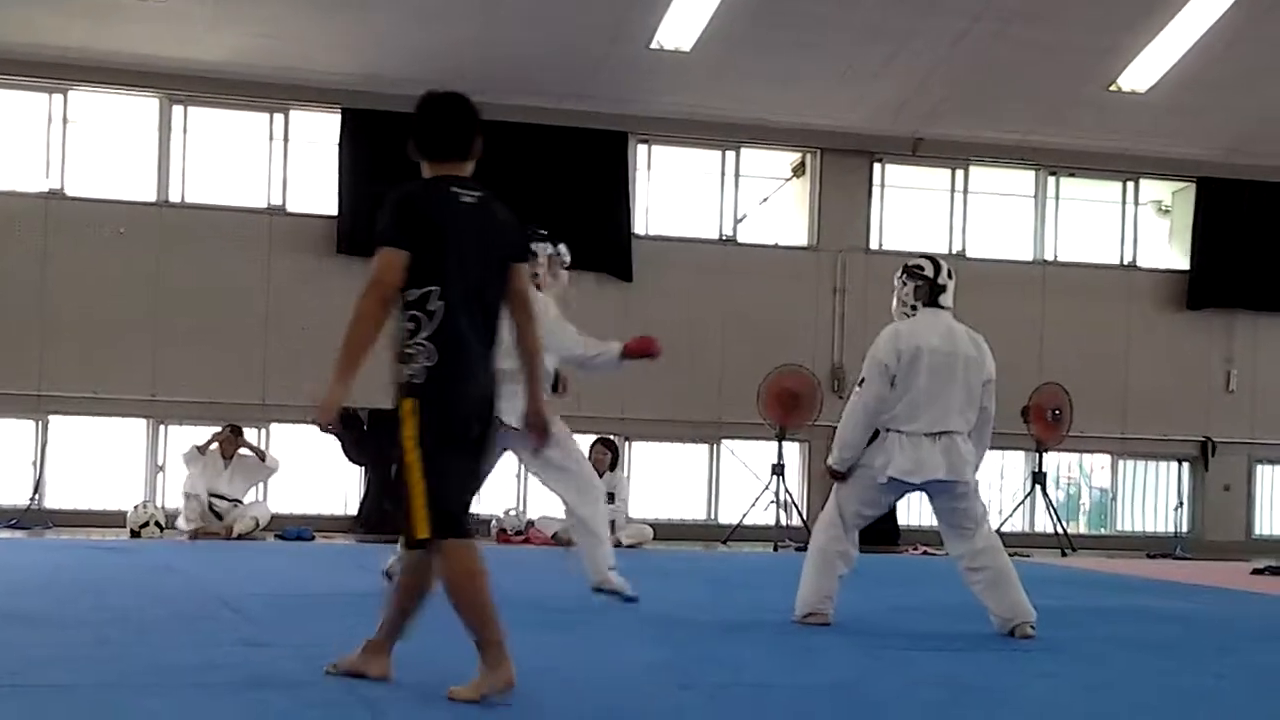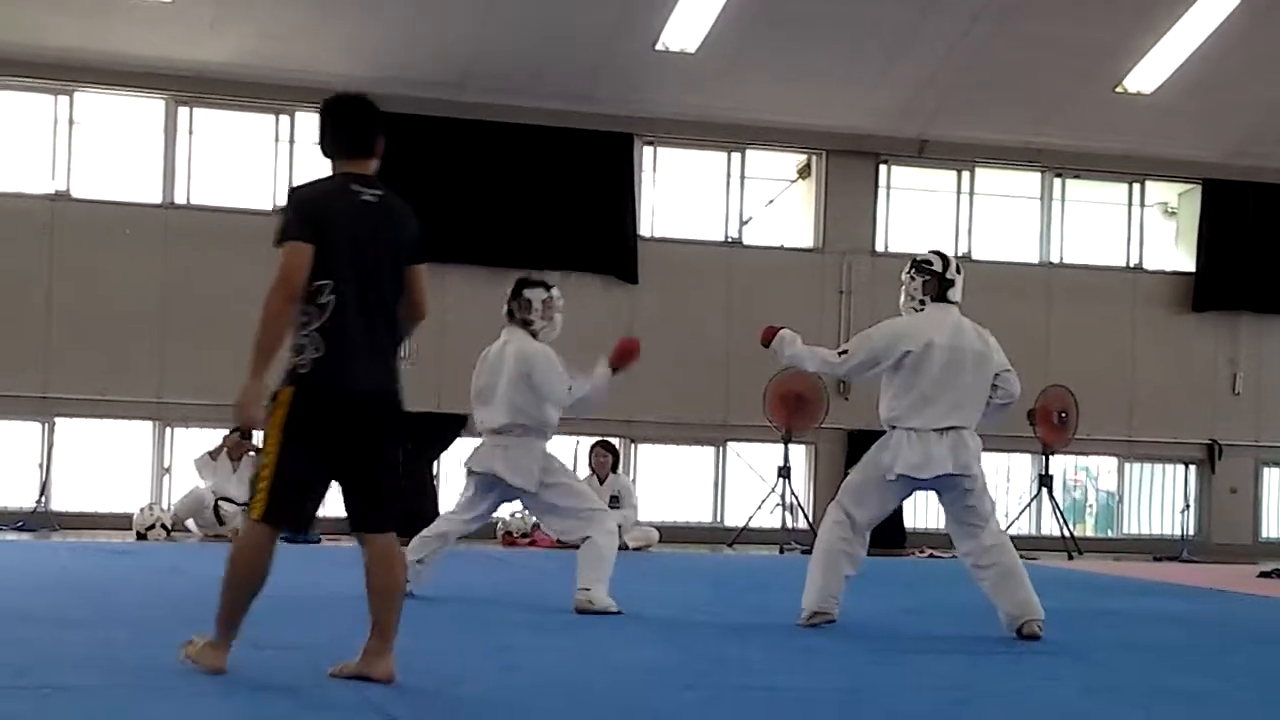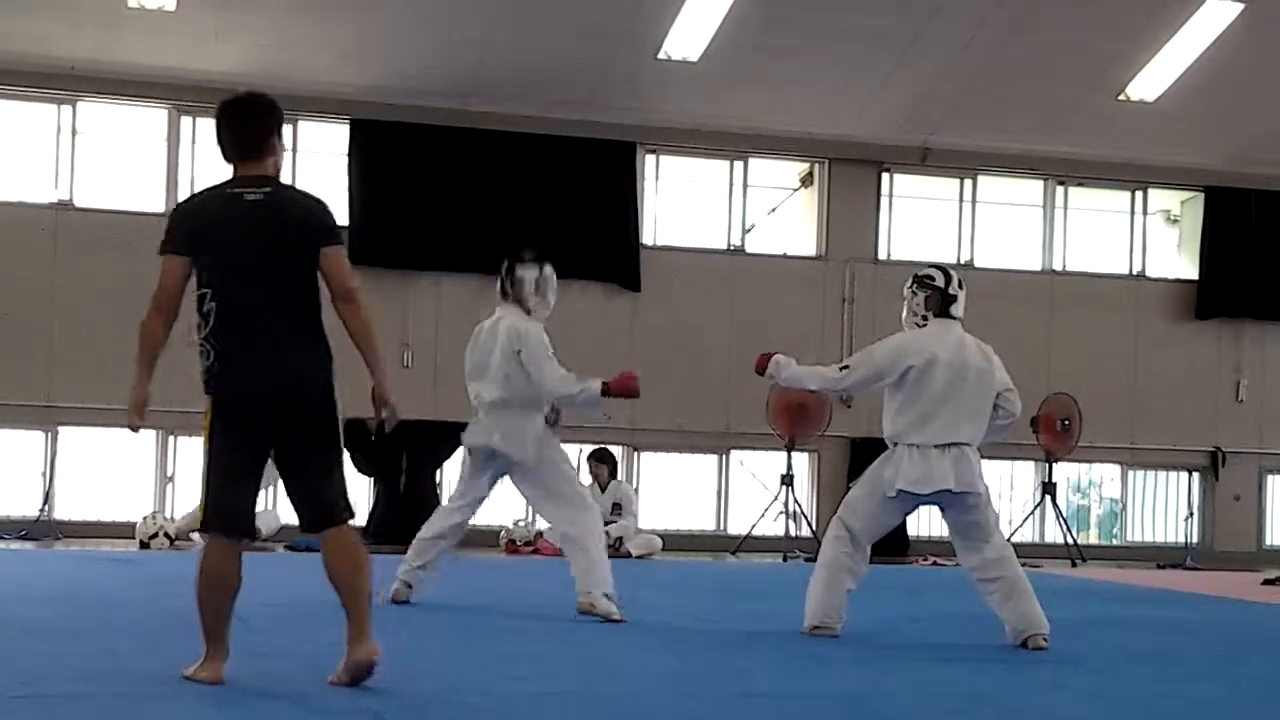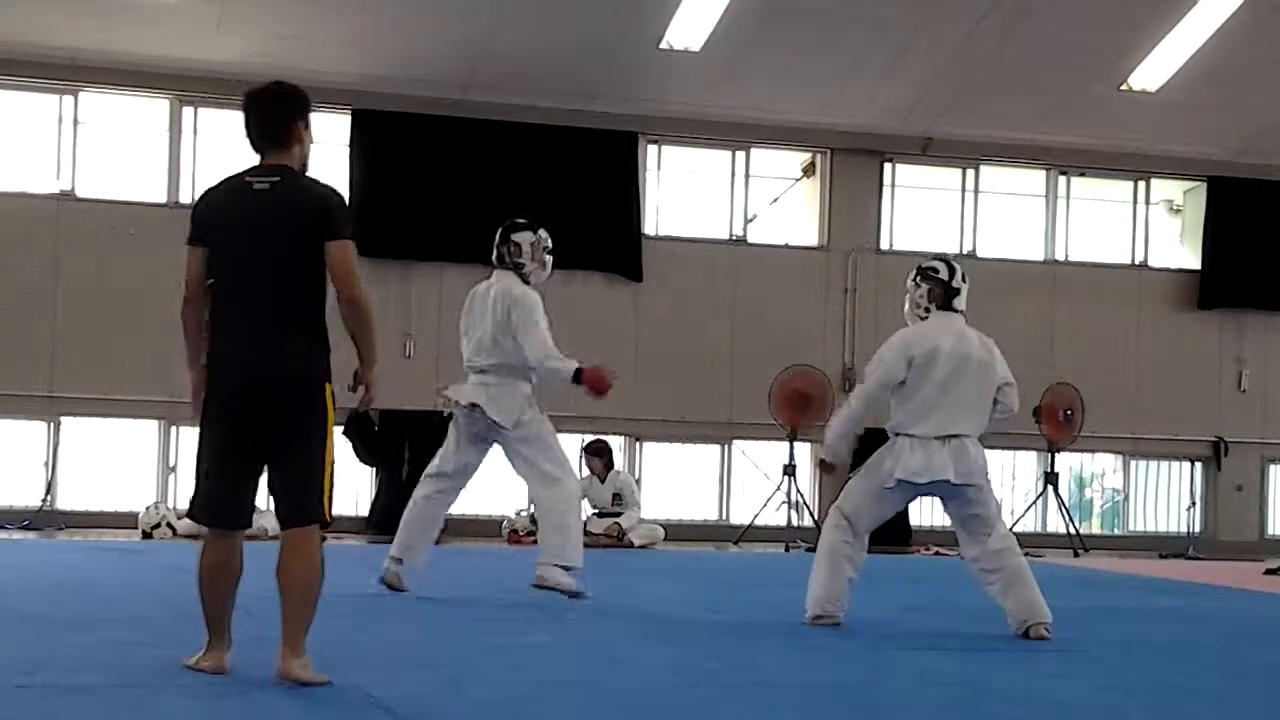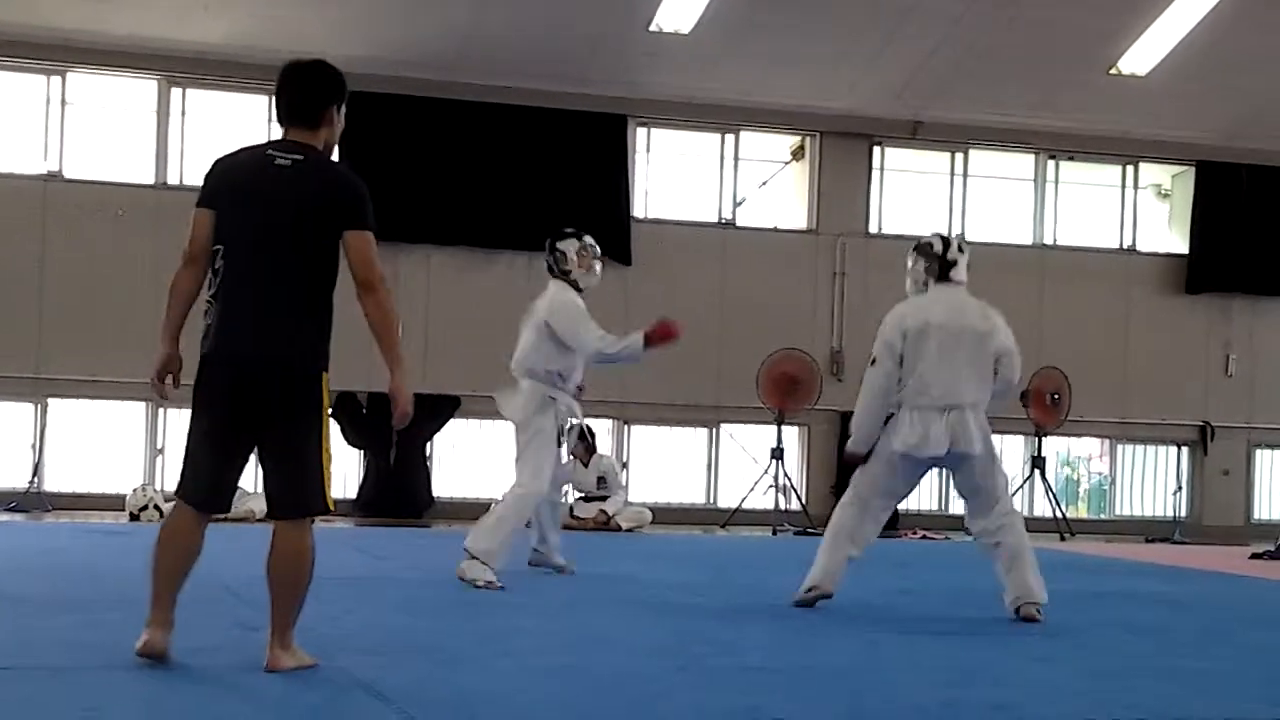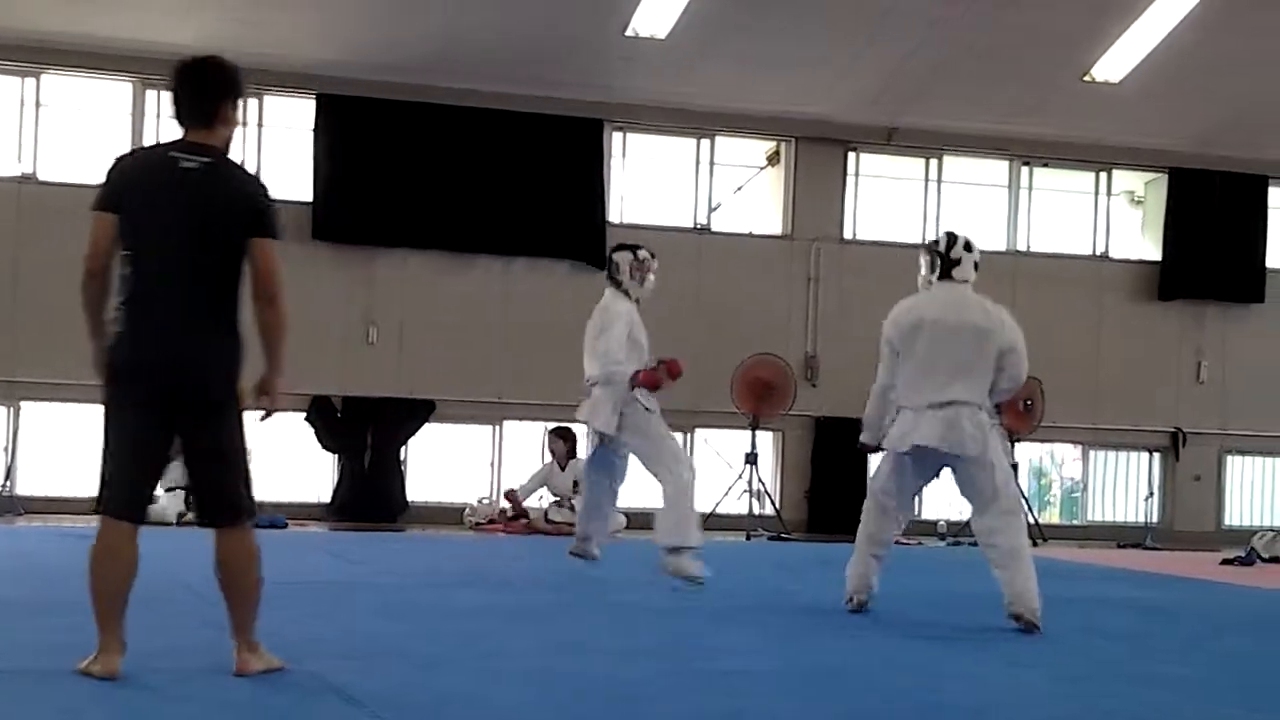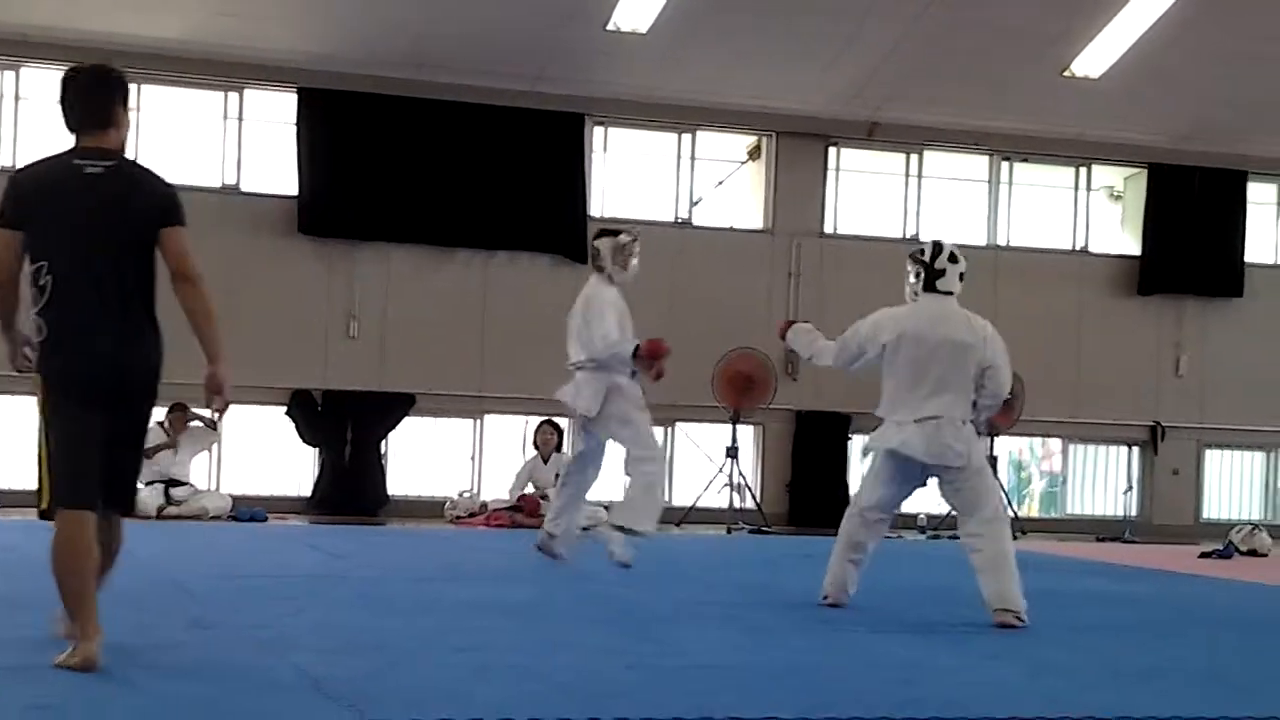
dt=0.5s
person 1, frame 1
left shoulder: (409, 204)
right shoulder: (500, 217)
left elbow: (377, 297)
right elbow: (523, 313)
left wrist: (339, 381)
right wrist: (535, 396)
left hip: (429, 390)
right hip: (477, 392)
left knee: (442, 536)
right knee: (431, 531)
left ankle: (495, 660)
right ankle: (378, 650)
person 1, frame 2
left shoulder: (310, 201)
right shoulder: (403, 216)
left elbow: (288, 292)
right elbow: (416, 309)
left wrist: (256, 377)
left hip: (318, 384)
right hip: (381, 389)
left knee: (265, 520)
right knee: (378, 529)
left ankle: (218, 644)
right ankle: (380, 653)
person 1, frame 3
left shoulder: (193, 214)
right shoulder: (309, 211)
left elbow: (163, 306)
right elbow: (347, 297)
left wrist: (143, 380)
right wrist: (377, 374)
left hip: (234, 390)
right hip: (305, 388)
left knee: (224, 531)
right knee: (331, 519)
left ankle: (214, 657)
right ankle: (361, 641)
person 1, frame 4
left shoulder: (213, 202)
right shoulder: (323, 202)
left elbow: (194, 297)
right elbow: (351, 296)
left wrist: (198, 368)
right wrist: (368, 365)
left hip: (231, 380)
right hip: (300, 380)
left knee: (224, 524)
right knee: (301, 523)
left ankle: (216, 648)
right ankle: (293, 653)
person 1, frame 5
left shoulder: (227, 171)
right shoulder: (342, 187)
left elbow: (193, 264)
right elbow: (370, 285)
left wrist: (169, 342)
right wrist: (397, 372)
left hip: (225, 358)
right hip: (296, 368)
left knee: (193, 498)
right knee: (295, 514)
left ankle: (158, 624)
right ankle: (282, 645)
person 1, frame 6
left shoulder: (128, 173)
right shoulder: (247, 192)
left elbow: (95, 268)
right elbow: (267, 294)
left wrist: (100, 341)
right wrist: (273, 371)
left hip: (136, 365)
right hip: (210, 371)
left knee: (119, 514)
right knee: (232, 518)
left ankle: (108, 648)
right ankle: (248, 648)
person 1, frame 7
right shoulder: (152, 190)
right elbow: (187, 280)
right wrist: (215, 360)
left hip: (69, 365)
right hip: (135, 363)
left knee: (75, 506)
right knee: (113, 504)
left ankle: (84, 634)
right ankle: (80, 615)
person 2, frame 1
left shoulder: (896, 337)
right shoulder: (975, 344)
left elbow: (867, 403)
right elbow: (983, 415)
left wrist: (841, 458)
right wrist: (970, 464)
left hip: (898, 452)
right hip: (952, 456)
left knee: (838, 518)
right knee: (974, 537)
left ankle: (815, 606)
right ankle: (1018, 617)
person 2, frame 2
left shoulder: (902, 331)
right shoulder: (981, 338)
left elbow: (839, 363)
right elbow: (1008, 390)
left wrist: (784, 342)
left hip: (905, 448)
right hip: (958, 450)
left knee: (846, 518)
right knee: (983, 534)
left ankle: (820, 607)
right ankle: (1026, 617)
person 2, frame 3
left shoulder: (906, 347)
right shoulder: (984, 354)
left elbow: (841, 377)
right elbow: (1009, 408)
left wrist: (778, 368)
left hip: (908, 465)
right hip: (961, 467)
left knee: (847, 532)
right knee: (988, 548)
left ankle: (823, 619)
right ankle: (1031, 629)
person 2, frame 4
left shoulder: (909, 340)
right shoulder: (985, 347)
left elbow: (866, 397)
right elbow: (1007, 404)
left wrist: (833, 447)
left hip: (908, 455)
right hip: (962, 458)
left knee: (846, 522)
right knee: (991, 539)
left ankle: (825, 609)
right ankle: (1034, 619)
person 2, frame 5
left shoulder: (905, 314)
right shoulder: (989, 318)
left elbow: (879, 384)
right elbow: (1009, 377)
left wrist: (860, 440)
left hip: (914, 427)
right hip: (968, 429)
left knee: (863, 502)
right knee: (997, 514)
left ankle: (819, 583)
right ankle: (1028, 598)
person 2, frame 6
left shoulder: (906, 311)
right shoulder: (995, 316)
left elbow: (888, 381)
right elbow: (1015, 374)
left wrist: (873, 432)
left hip: (915, 426)
right hip: (969, 426)
left knee: (883, 504)
right knee: (1001, 514)
left ankle: (859, 589)
right ankle: (1023, 601)
person 2, frame 7
left shoulder: (890, 321)
right shoulder: (979, 330)
left elbow: (838, 354)
right elbow: (998, 389)
left wrist: (797, 335)
left hip: (901, 438)
right hip: (955, 439)
left knee: (866, 512)
right knee: (986, 522)
left ankle: (836, 590)
right ankle: (1006, 605)
person 3, frame 1
right shoulder: (533, 302)
right elbow: (571, 348)
left wrist: (546, 376)
right wrist: (624, 350)
right hip: (520, 407)
right knee: (584, 487)
right ankle: (603, 572)
person 3, frame 2
left shoulder: (490, 354)
right shoulder: (534, 353)
right elbow: (571, 397)
right wrist: (612, 365)
left hip: (489, 456)
right hip: (527, 460)
left knee: (456, 522)
right knee: (599, 522)
right ankle: (591, 594)
person 3, frame 3
left shoulder: (483, 331)
right shoulder: (528, 329)
right elbow: (556, 384)
right wrist: (608, 389)
left hip: (484, 431)
right hip: (523, 434)
left knee: (455, 510)
right knee: (577, 512)
left ankle: (406, 582)
right ankle: (595, 595)
person 3, frame 4
left shoulder: (477, 294)
right shoulder: (522, 296)
right elbow: (538, 353)
right wrist: (582, 375)
left hip: (474, 396)
right hip: (510, 399)
left knee: (440, 479)
right knee: (557, 481)
left ankle: (397, 562)
right ankle: (555, 565)
person 3, frame 5
left shoulder: (551, 302)
right shoulder: (563, 302)
right elbow: (598, 346)
left wrist: (571, 373)
right wrist: (648, 339)
left hip: (545, 402)
right hip: (541, 405)
left knee: (545, 483)
right knee: (532, 486)
left ankle: (547, 551)
right ankle: (477, 560)
person 3, frame 6
left shoulder: (619, 309)
right shoulder: (616, 310)
right elbow: (609, 361)
left wrist: (658, 368)
right wrist: (640, 377)
left hip: (613, 406)
right hip: (624, 406)
left knee: (603, 477)
right knee: (677, 470)
left ankle: (586, 540)
right ankle: (678, 551)
person 3, frame 7
left shoulder: (597, 294)
right shoulder: (602, 294)
right elbow: (604, 346)
left wrist: (643, 363)
right wrist: (640, 351)
left hip: (595, 390)
right hip: (605, 391)
left knee: (583, 465)
right knee: (650, 459)
left ankle: (553, 533)
right ankle: (619, 530)
